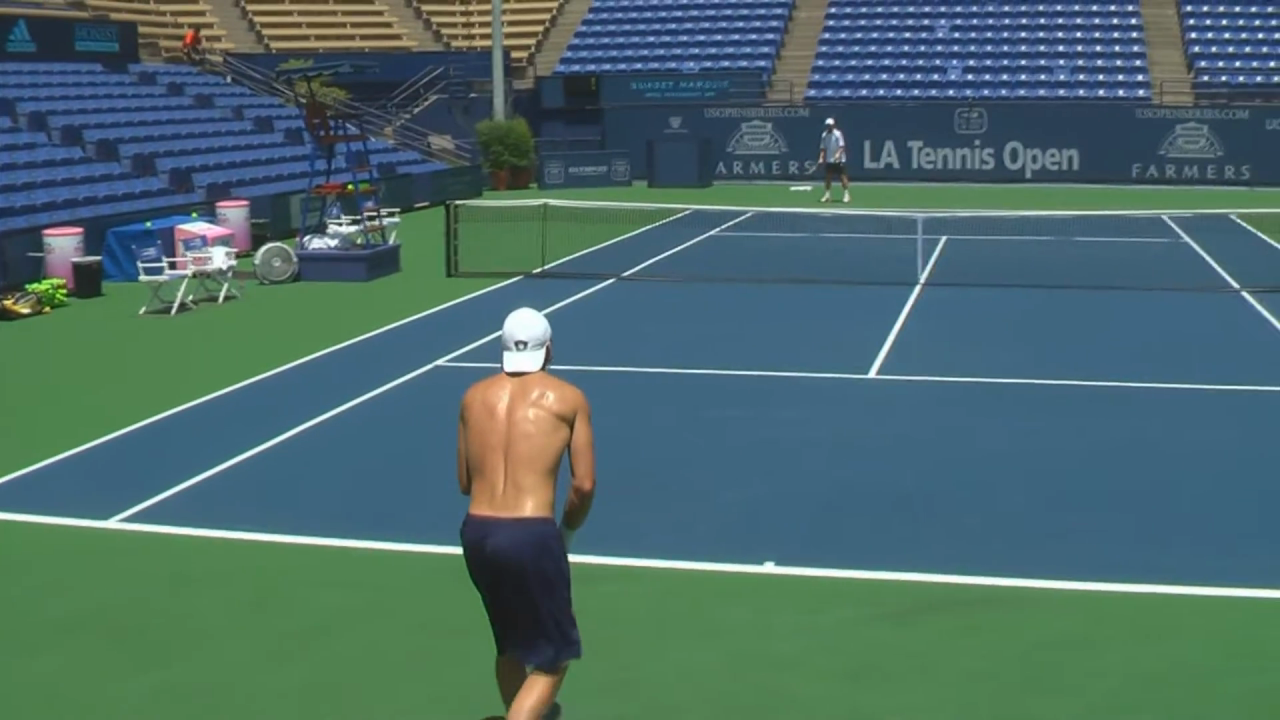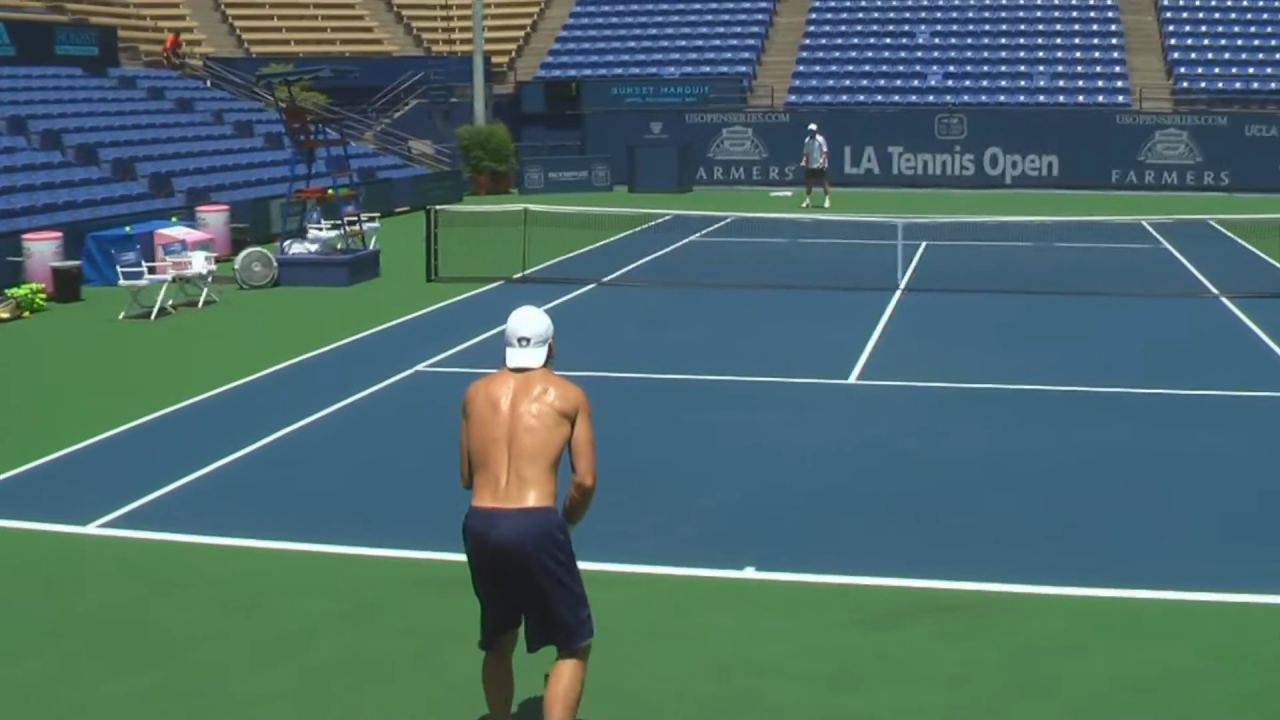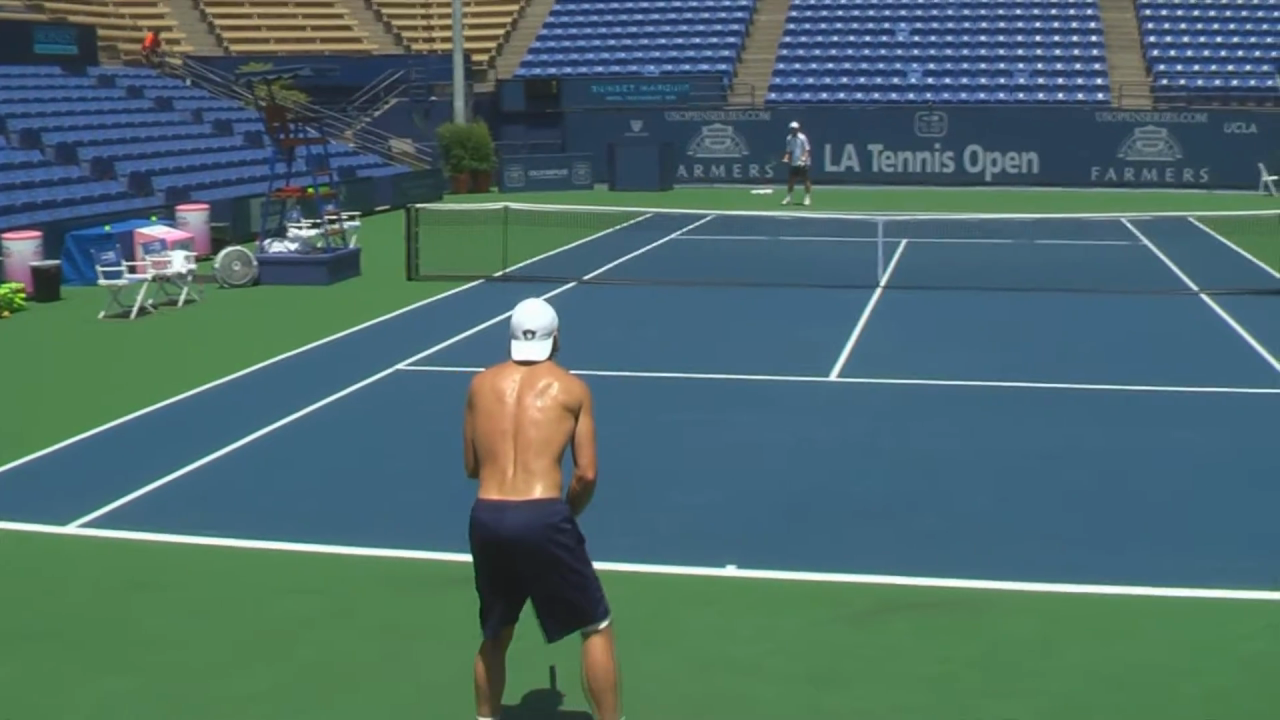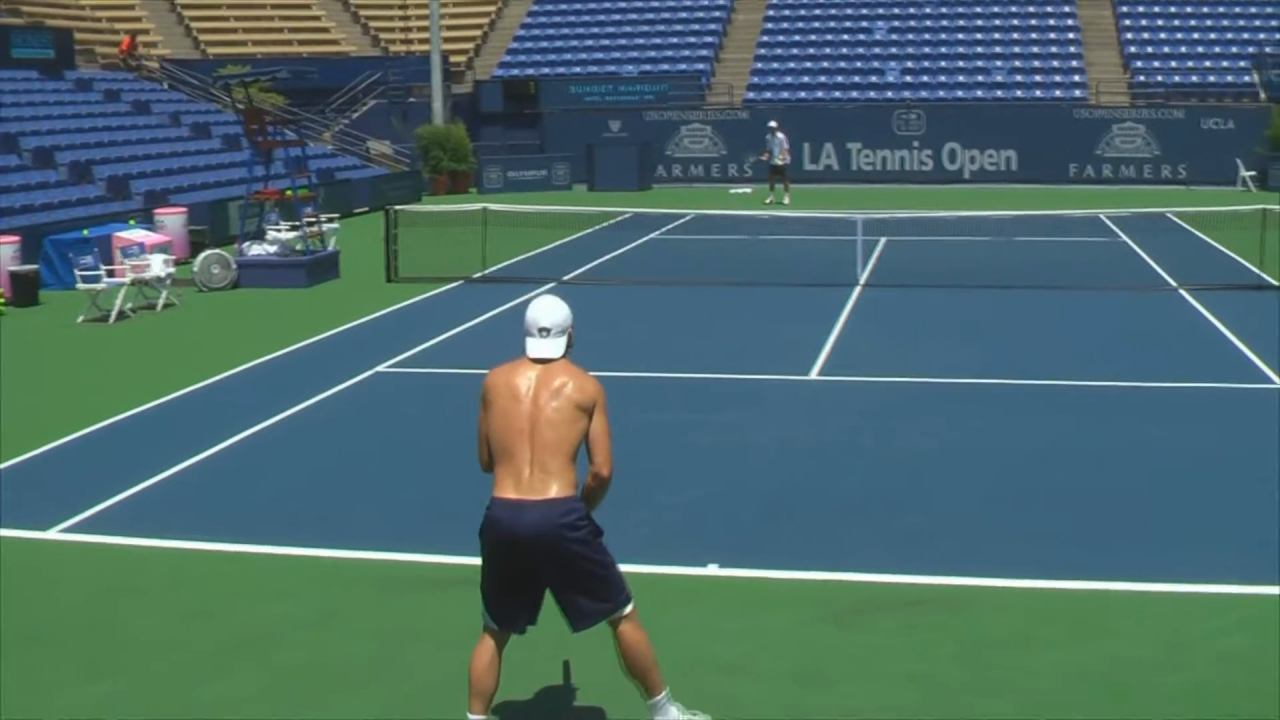
dt=0.5s
person 1, frame 1
left shoulder: (473, 397)
right shoulder: (567, 397)
left elbow: (465, 482)
right elbow: (584, 485)
right wrist: (566, 531)
left hip: (477, 532)
right hip: (531, 534)
left knee: (511, 648)
right knee: (551, 664)
person 1, frame 2
left shoulder: (476, 392)
right shoulder: (568, 395)
right elbow: (585, 481)
right wrist: (566, 522)
left hip: (480, 525)
right hip: (535, 527)
left knee: (499, 644)
right knee: (574, 648)
person 1, frame 3
left shoulder: (481, 384)
right shoulder: (572, 389)
right elbow: (587, 474)
right wrist: (568, 513)
left hip: (486, 518)
right hip: (542, 518)
left knee: (495, 637)
right knee: (596, 629)
person 1, frame 4
left shoulder: (495, 381)
right shoulder: (586, 387)
right elbow: (601, 471)
left hip: (501, 516)
right hip: (558, 516)
left knee: (495, 631)
right knee: (623, 616)
